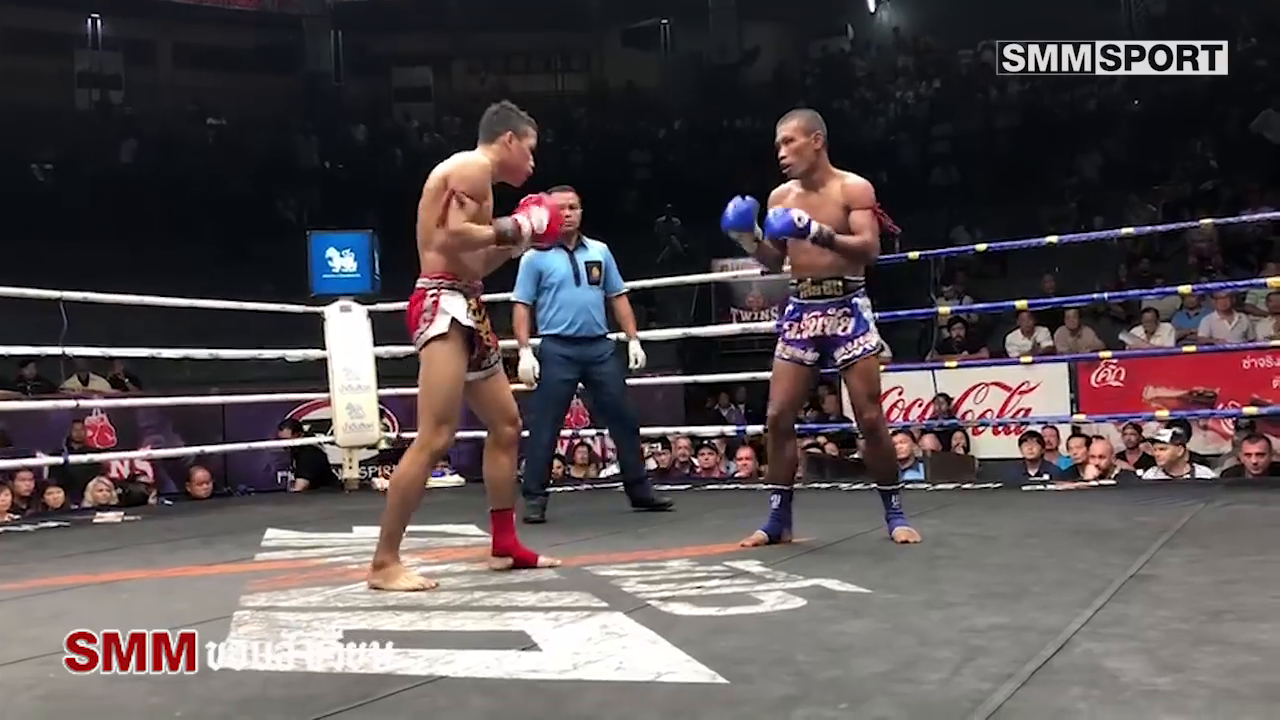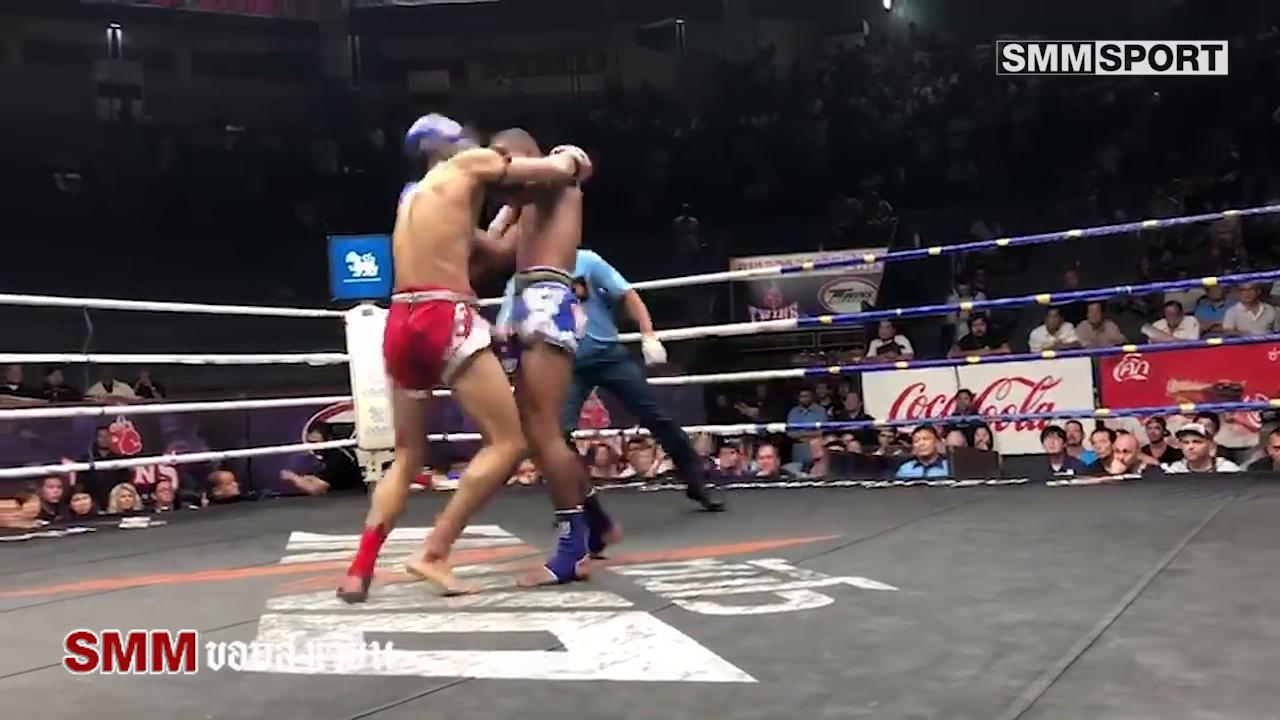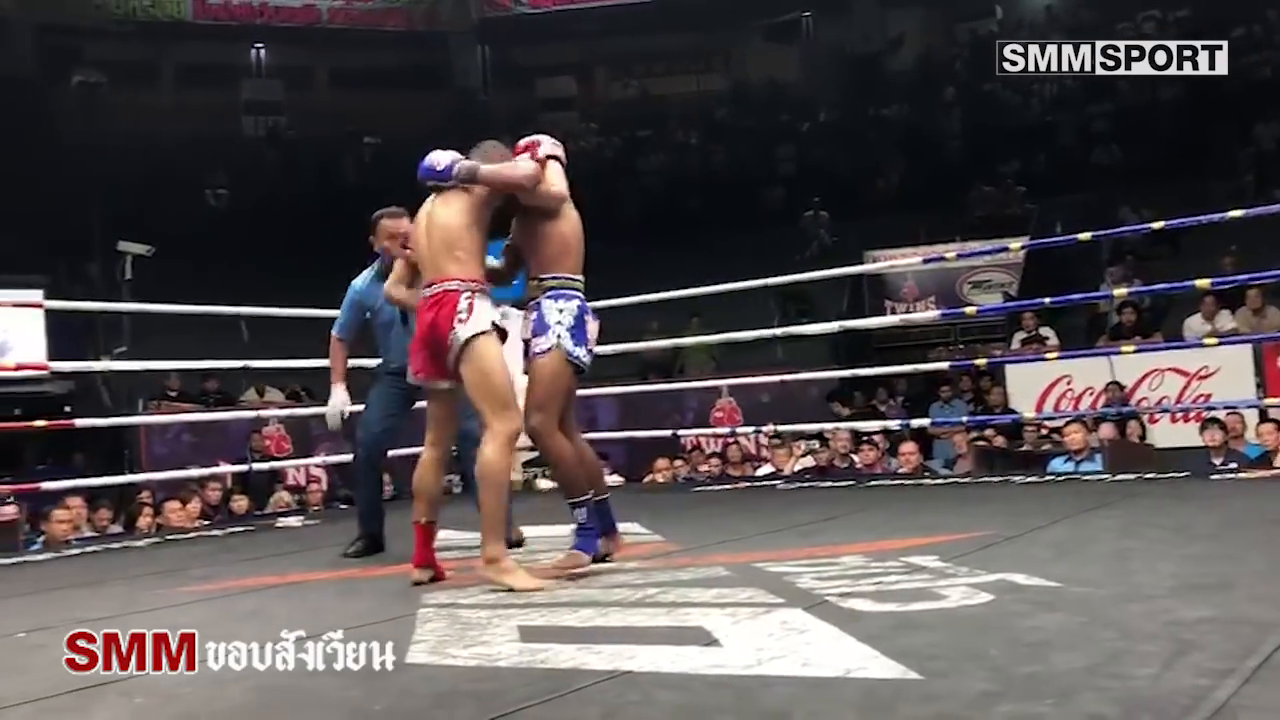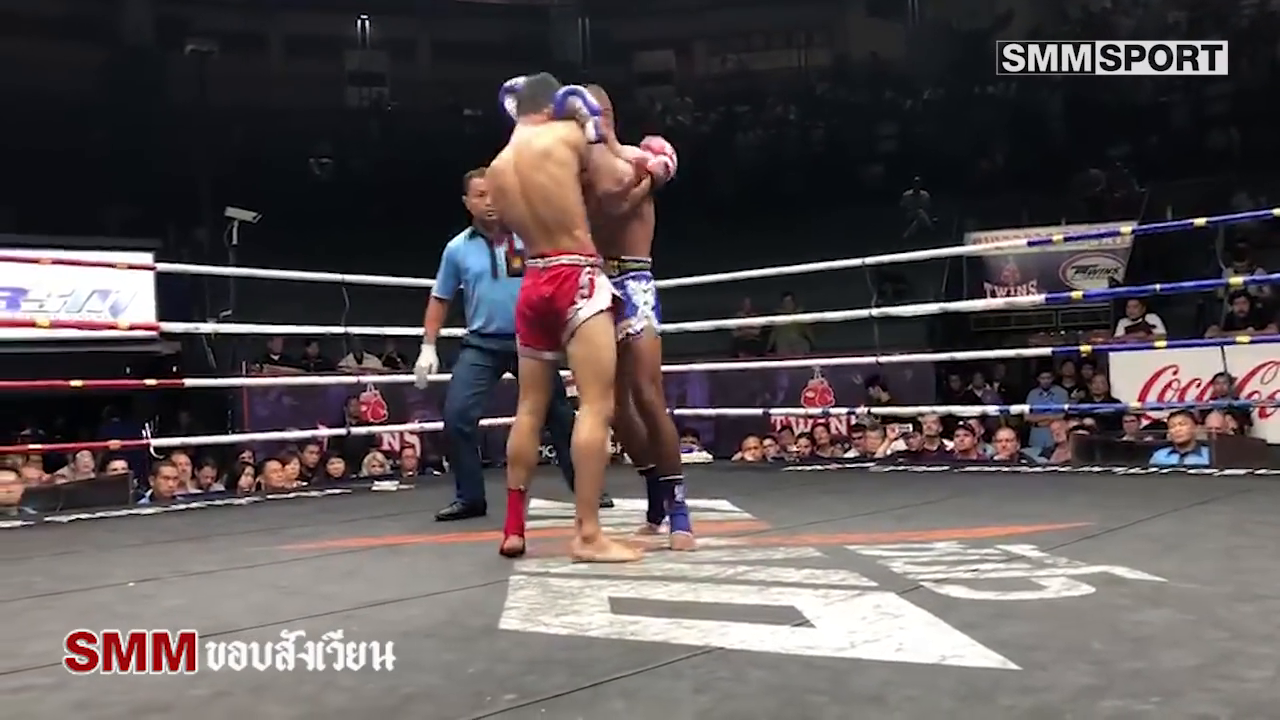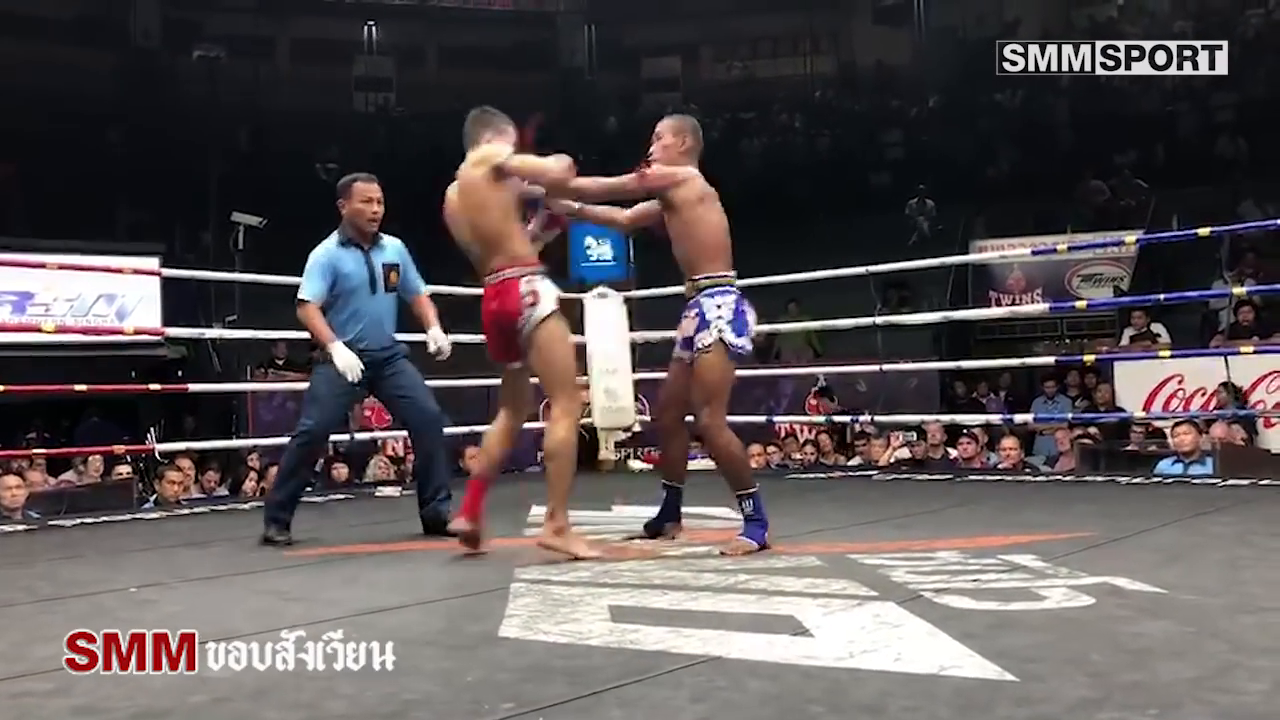
dt=1s
person 1, frame 1
left shoulder: (473, 178)
right shoulder: (471, 165)
right elbow: (452, 238)
left wrist: (517, 239)
right wrist: (511, 230)
left hip: (464, 310)
right hip: (442, 308)
left knee: (507, 425)
right knee: (435, 438)
left ankle: (505, 546)
right ankle: (384, 560)
person 1, frame 2
left shoulder: (416, 195)
right shoulder: (471, 161)
right elbow: (556, 173)
left wrist: (509, 213)
right wrist: (569, 161)
left hip: (402, 323)
right hip: (449, 319)
left knee: (408, 458)
right knee: (508, 443)
left ankle: (360, 570)
right ankle: (434, 552)
person 1, frame 3
left shoulder: (426, 213)
right shoulder: (474, 187)
left elbow: (393, 289)
right elbow: (525, 176)
right wrist: (517, 164)
left hip: (430, 314)
right hip: (462, 307)
left knee: (437, 442)
right knee: (503, 424)
left ankle: (423, 559)
right ankle: (494, 554)
person 1, frame 4
left shoulder: (495, 170)
right shoulder: (567, 135)
right elbow: (610, 184)
right wrist: (596, 134)
left hip: (534, 285)
right hip: (576, 281)
left knee: (530, 410)
right knee: (596, 407)
left ankle: (513, 529)
right ankle: (587, 534)
person 1, frame 5
left shoulder: (454, 198)
right shoulder: (491, 160)
right elbow: (556, 172)
left wrist: (537, 226)
right wrist: (558, 163)
left hip: (495, 300)
right hip: (526, 290)
left knee: (511, 409)
right knee: (566, 405)
left ankle: (469, 513)
right ankle: (557, 525)
person 2, frame 1
left shoulder: (854, 189)
right shoulder: (780, 197)
left elbow: (869, 249)
right elbow: (773, 261)
left wrist: (818, 232)
right wrist: (749, 238)
left hip: (847, 309)
right hip: (800, 311)
left knee: (869, 418)
right knee: (778, 416)
left ankle: (895, 513)
right ankle: (778, 519)
person 2, frame 2
left shoulder: (558, 179)
right shoulder: (528, 200)
left hip: (547, 304)
right hip: (533, 305)
left knee: (542, 432)
right knee: (542, 432)
left ankle: (572, 550)
right ankle: (590, 527)
person 2, frame 3
left shoulder: (540, 165)
right shoulder: (522, 217)
right elbow: (504, 268)
left hip: (559, 308)
right hip: (547, 311)
left knee: (540, 424)
right knee: (564, 429)
left ankle: (588, 532)
right ankle: (605, 529)
person 2, frame 4
left shoulder: (634, 158)
left elbow: (616, 202)
left hip: (632, 287)
left knee: (649, 400)
right knee: (616, 409)
left ankle: (677, 509)
right ankle: (658, 497)
person 2, frame 5
left shoulder: (682, 180)
right shoulder: (666, 200)
left elbow: (614, 187)
right elbow: (623, 218)
left wrist: (555, 185)
right wrist: (566, 207)
left hip: (719, 307)
right hip: (698, 309)
left knee: (709, 420)
right knee: (668, 415)
left ankle: (756, 522)
right ankle: (669, 515)
person 3, frame 1
left shoulder: (600, 252)
right shoulder: (535, 258)
left elbow: (618, 298)
right elbow: (521, 307)
left wrist: (633, 340)
right wrist: (524, 352)
left hip: (600, 348)
right hip: (558, 350)
left knee: (624, 418)
right knee: (544, 427)
left ankle: (639, 489)
right ankle: (534, 498)
person 3, frame 2
left shoulder: (586, 261)
right shoulder: (519, 284)
left elbow: (627, 295)
left wrist: (649, 336)
left hip: (610, 354)
left knee: (659, 419)
left ankle: (697, 485)
right ankle: (584, 506)
person 3, frame 3
right shoulder: (362, 287)
right elbow: (340, 338)
right wrist: (338, 388)
right hip: (395, 375)
left knee: (471, 434)
right knee: (367, 446)
left ankle: (504, 522)
right ankle: (370, 534)
person 3, frame 4
right shoulder: (458, 249)
right elbow: (440, 299)
right wrist: (428, 348)
right hip: (480, 345)
left knee: (559, 416)
right knee: (456, 415)
right ankle: (470, 496)
person 3, frame 5
left shoulder: (395, 249)
right shoulder: (326, 254)
left elbow: (417, 294)
right elbow: (306, 306)
left wrist: (434, 328)
right wrist: (335, 348)
left hip: (389, 356)
right hip: (344, 358)
left knee: (428, 419)
right knee: (311, 433)
left ankle: (436, 509)
right ankle: (277, 518)
